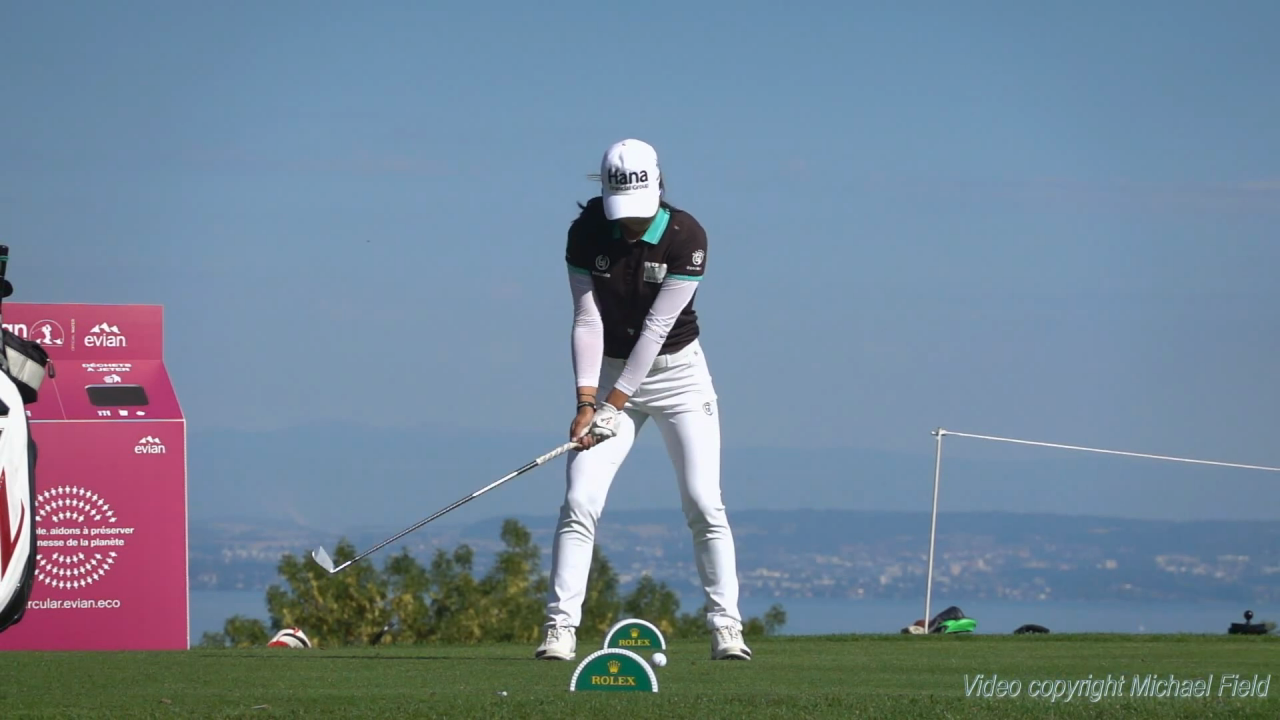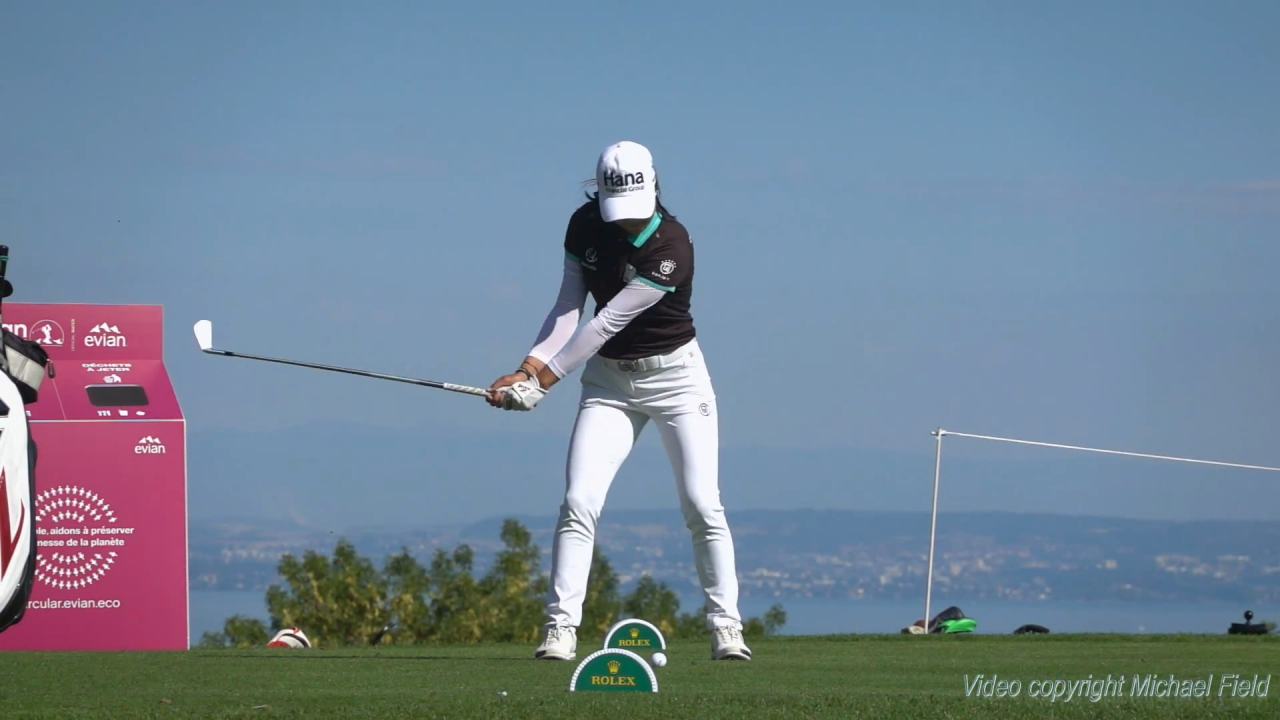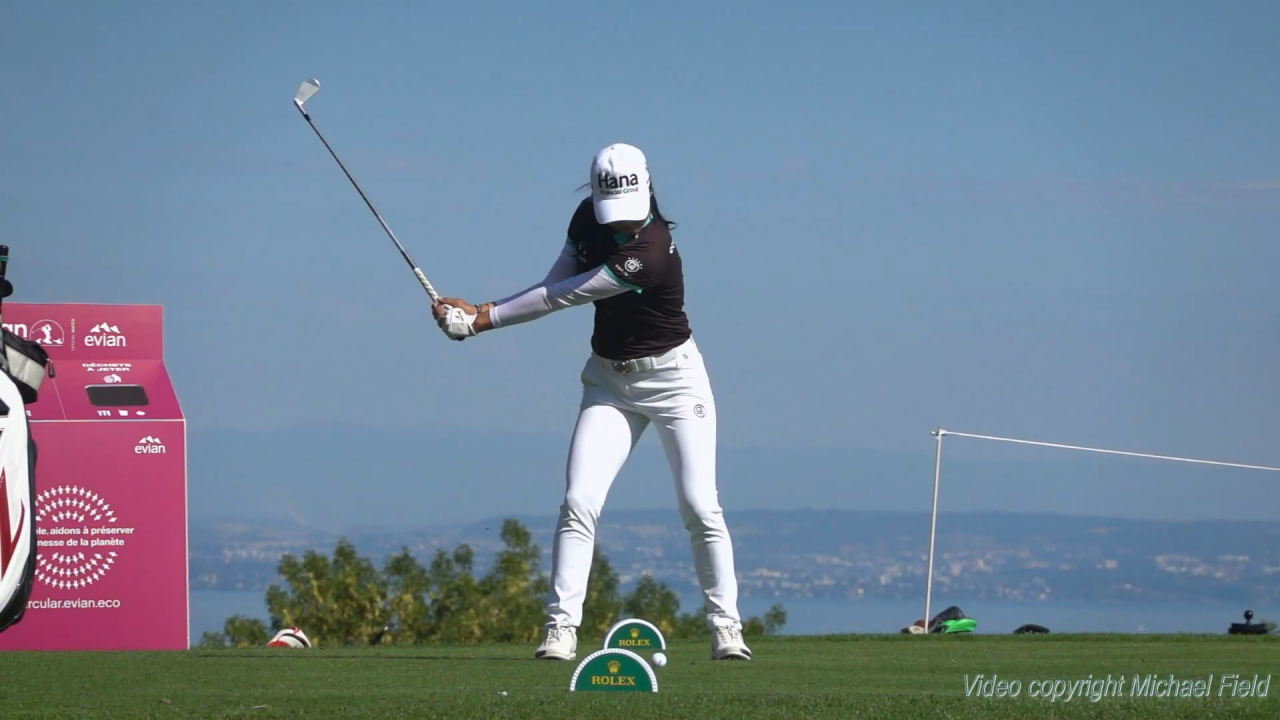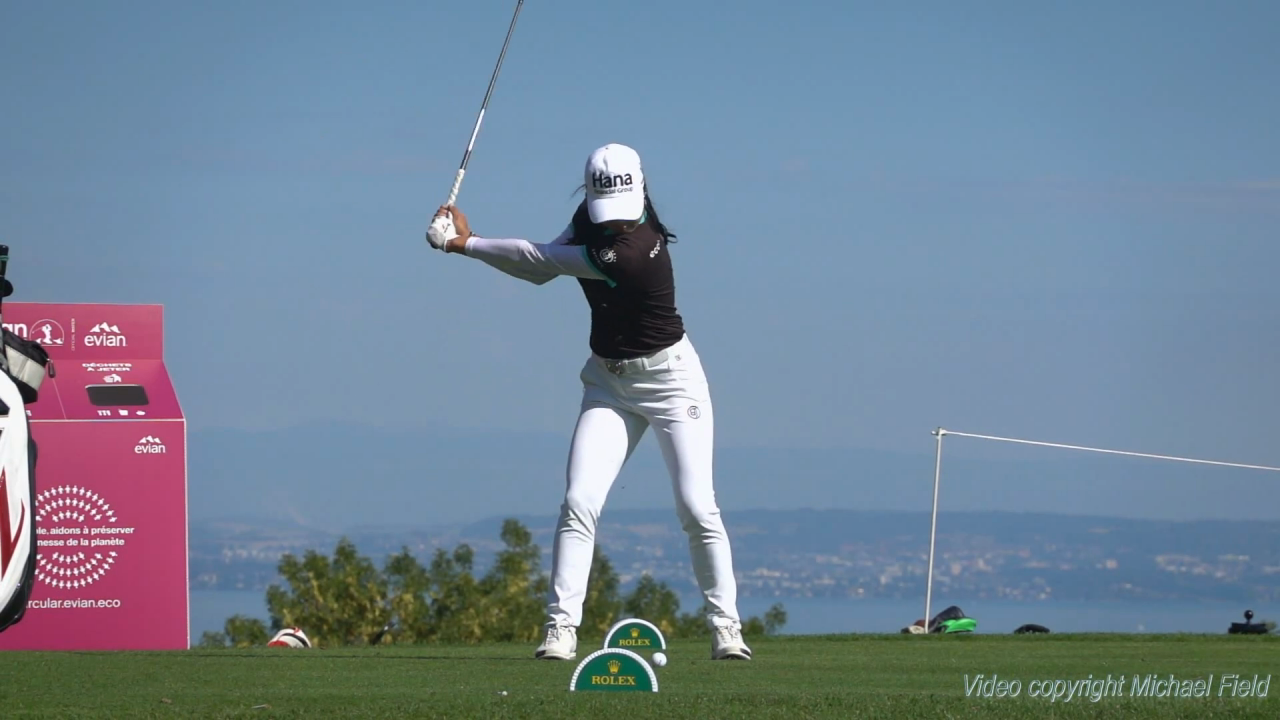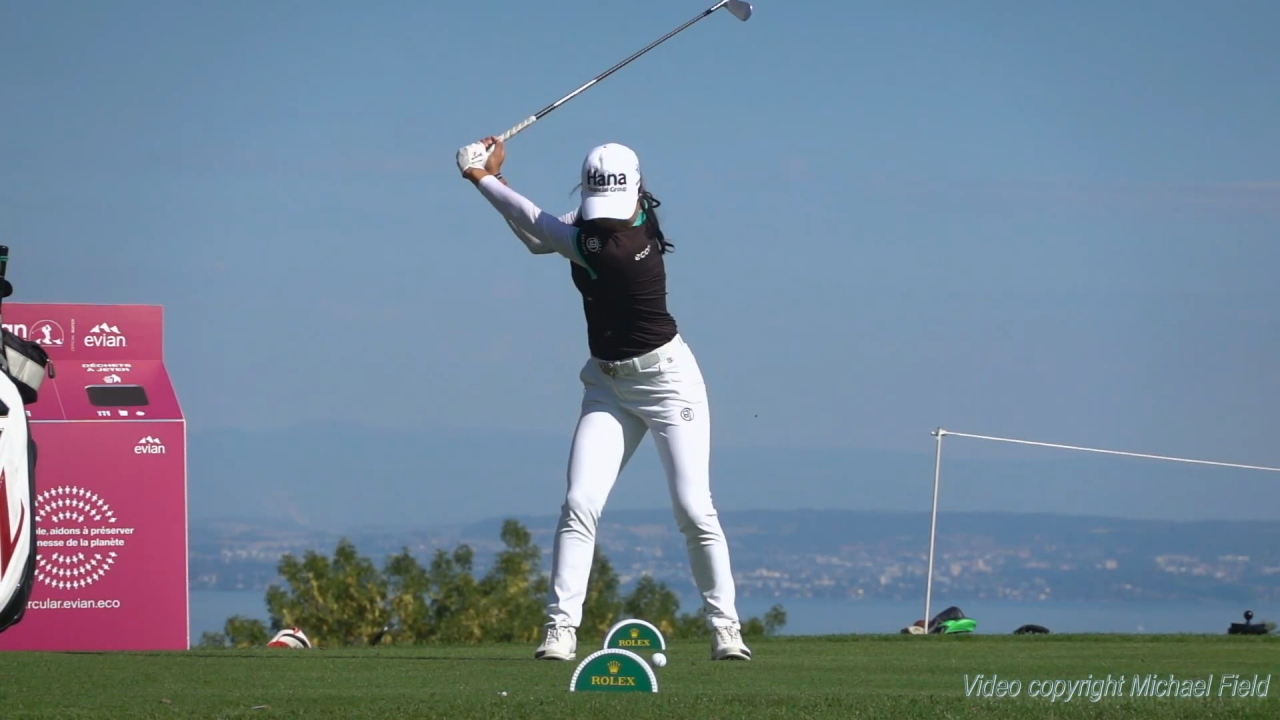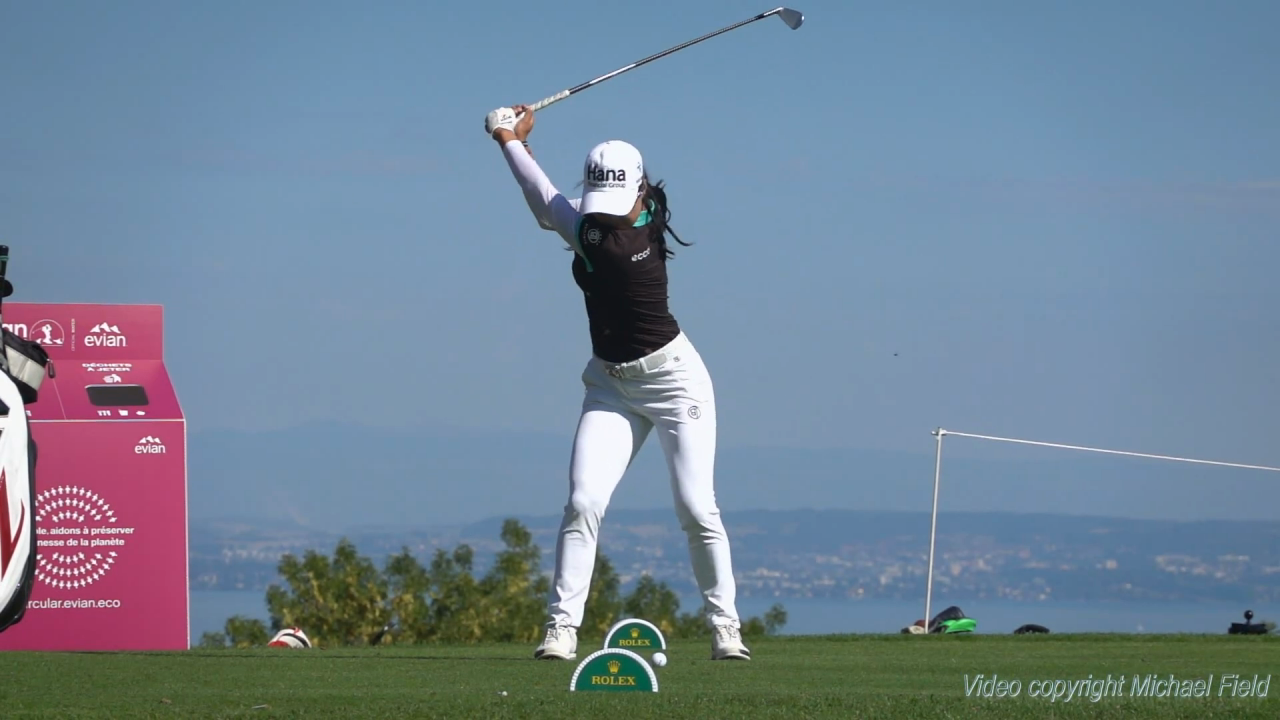
dt=0.4s
person 1, frame 1
left shoulder: (687, 236)
right shoulder: (586, 233)
left elbow: (656, 327)
right elbow: (588, 320)
left wrist: (609, 402)
right wrist: (584, 397)
left hip: (678, 373)
right hip: (609, 371)
left knee: (704, 503)
right knee: (579, 502)
left ankle: (727, 625)
right ankle: (560, 626)
person 1, frame 2
left shoulder: (672, 246)
right shoulder: (584, 224)
left elbow: (608, 322)
right elbow: (568, 308)
left wrist: (543, 376)
right wrist: (527, 365)
left hip: (675, 376)
right hip: (608, 378)
left knee: (701, 504)
right knee: (578, 502)
left ankle: (727, 626)
right ankle: (561, 627)
person 1, frame 3
left shoulder: (651, 252)
right shoulder: (587, 217)
left elbow: (562, 297)
right elbow: (554, 287)
left wrist: (486, 317)
right wrist: (479, 308)
left hip: (672, 377)
right hip: (608, 379)
left knee: (699, 504)
right knee: (579, 502)
left ankle: (726, 626)
right ankle: (561, 627)
person 1, frame 4
left shoulder: (632, 253)
right shoulder: (591, 216)
left elbow: (541, 256)
right elbow: (538, 268)
left wrist: (465, 242)
right wrist: (467, 234)
left hip: (669, 377)
right hip: (607, 381)
left knee: (696, 506)
right knee: (579, 503)
left ankle: (726, 626)
right ankle: (560, 627)
person 1, frame 5
left shoulder: (614, 250)
right shoulder: (603, 217)
left elbow: (538, 226)
right elbow: (540, 238)
left wrist: (482, 177)
right wrist: (494, 173)
left hip: (666, 380)
right hip: (608, 382)
left knee: (693, 509)
right knee: (580, 504)
left ankle: (726, 628)
right ankle: (561, 629)
person 1, frame 6
left shoulder: (613, 243)
right shoulder: (624, 209)
left elbow: (553, 208)
right elbow: (552, 215)
left wrist: (510, 141)
right wrist: (516, 142)
left hip: (674, 382)
right hip: (613, 384)
left knee: (696, 507)
right knee: (584, 501)
left ankle: (725, 626)
right ankle: (562, 627)
